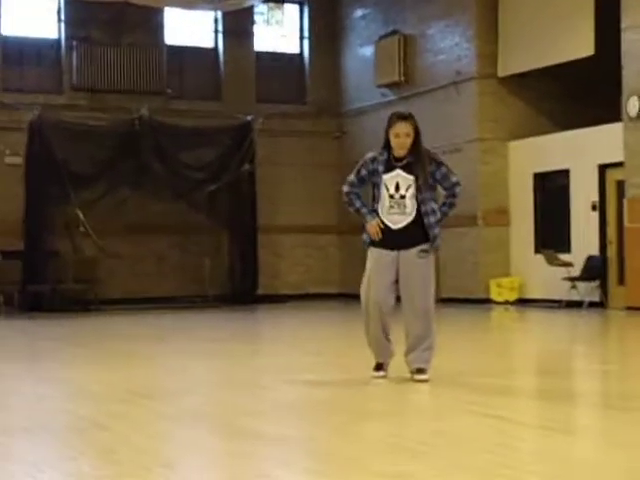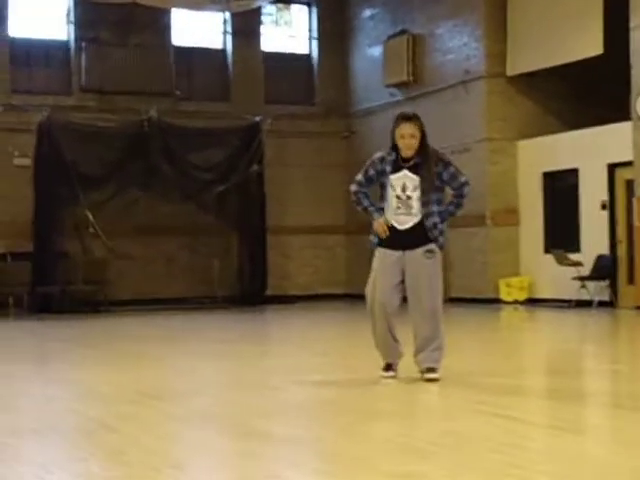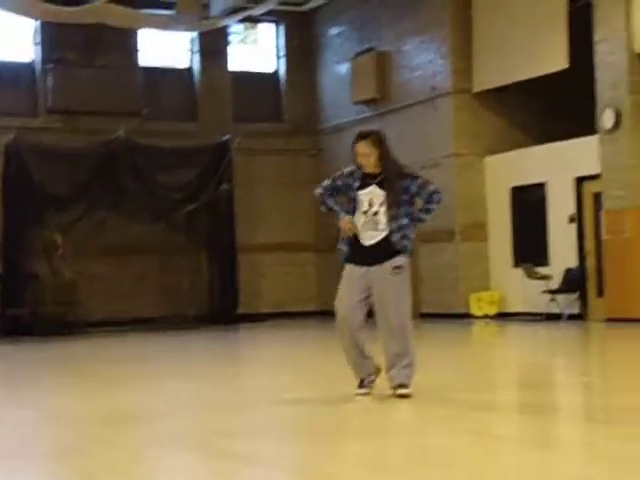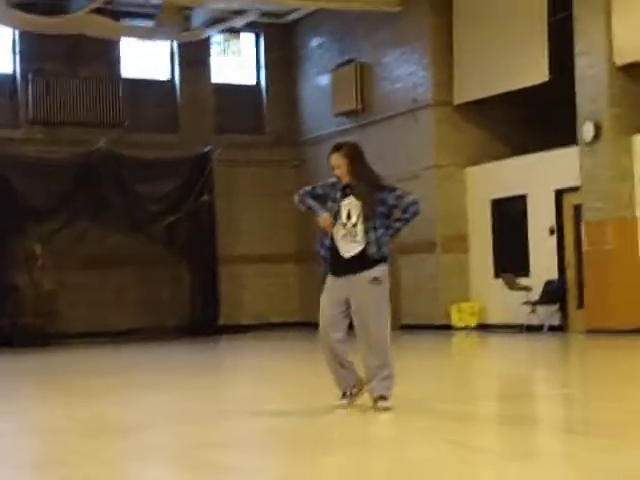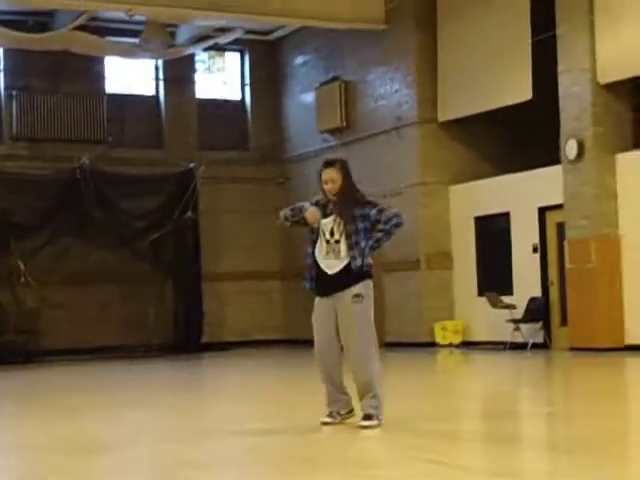
dt=0.2s
person 1, frame 1
left shoulder: (428, 162)
right shoulder: (374, 162)
left elbow: (454, 188)
right elbow: (349, 188)
left wrist: (435, 219)
right wrist: (367, 216)
left hip: (417, 244)
right hip: (381, 243)
left knee: (419, 305)
right knee: (374, 303)
left ankle: (419, 362)
right ankle: (382, 356)
person 1, frame 2
left shoulder: (435, 163)
right shoulder: (381, 162)
left elbow: (462, 187)
right elbow: (357, 188)
left wrist: (441, 218)
right wrist: (375, 214)
left hip: (423, 244)
right hip: (388, 245)
left knee: (426, 304)
right knee: (379, 302)
left ankle: (429, 361)
right ankle: (391, 356)
person 1, frame 3
left shoulder: (402, 179)
right shoulder: (351, 176)
left elbow: (434, 195)
right elbow: (322, 191)
left wrist: (410, 224)
right wrist: (340, 214)
left hip: (390, 258)
right hip: (356, 260)
left knee: (394, 320)
right knee: (346, 318)
left ankle: (401, 377)
right ankle: (366, 371)
person 1, frame 4
left shoulder: (380, 192)
right shoulder: (332, 188)
left elbow: (412, 207)
right elbow: (301, 196)
left wrist: (387, 234)
right wrist: (318, 211)
left hip: (369, 269)
right hip: (337, 271)
left knee: (373, 332)
right knee: (329, 332)
left ankle: (381, 389)
right ankle: (350, 384)
person 1, frame 5
left shoulder: (362, 207)
right shoulder: (319, 207)
left elbow: (395, 220)
right elbow: (285, 217)
left wrist: (369, 247)
right wrist: (303, 210)
left hip: (354, 285)
right hip: (324, 288)
left knee: (361, 349)
right knee: (325, 351)
left ankle: (372, 408)
right ankle: (340, 405)
